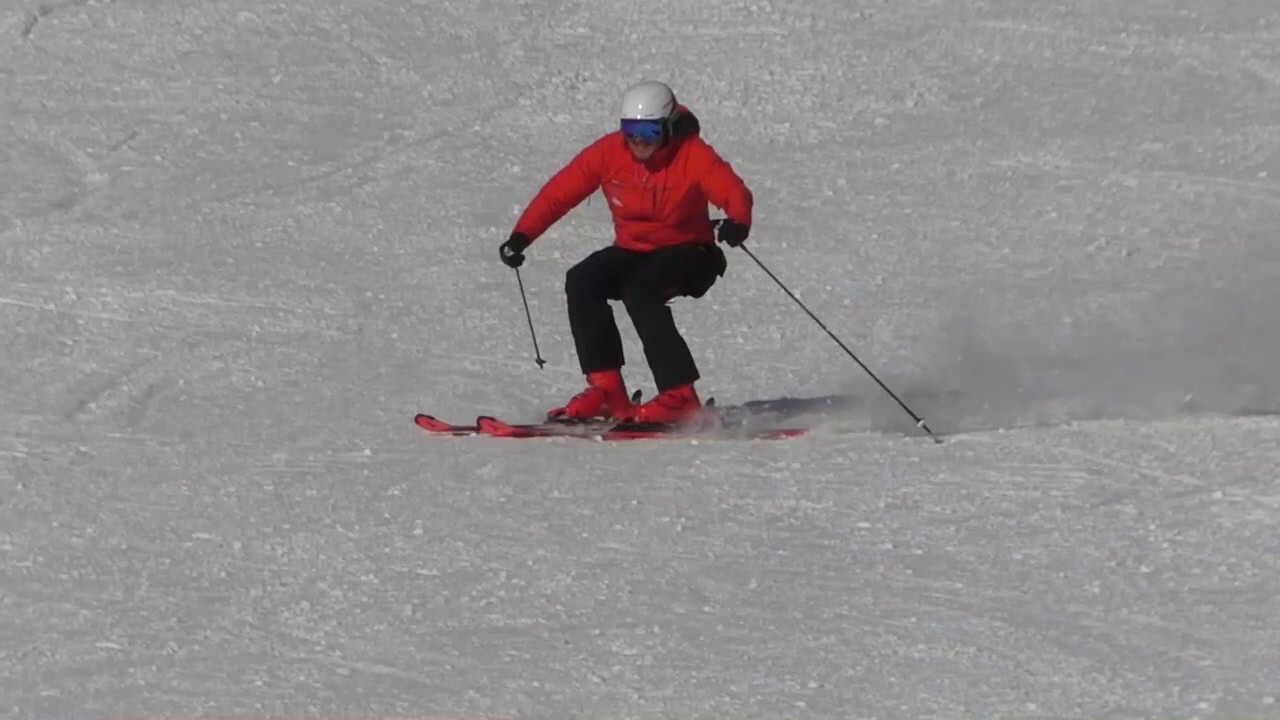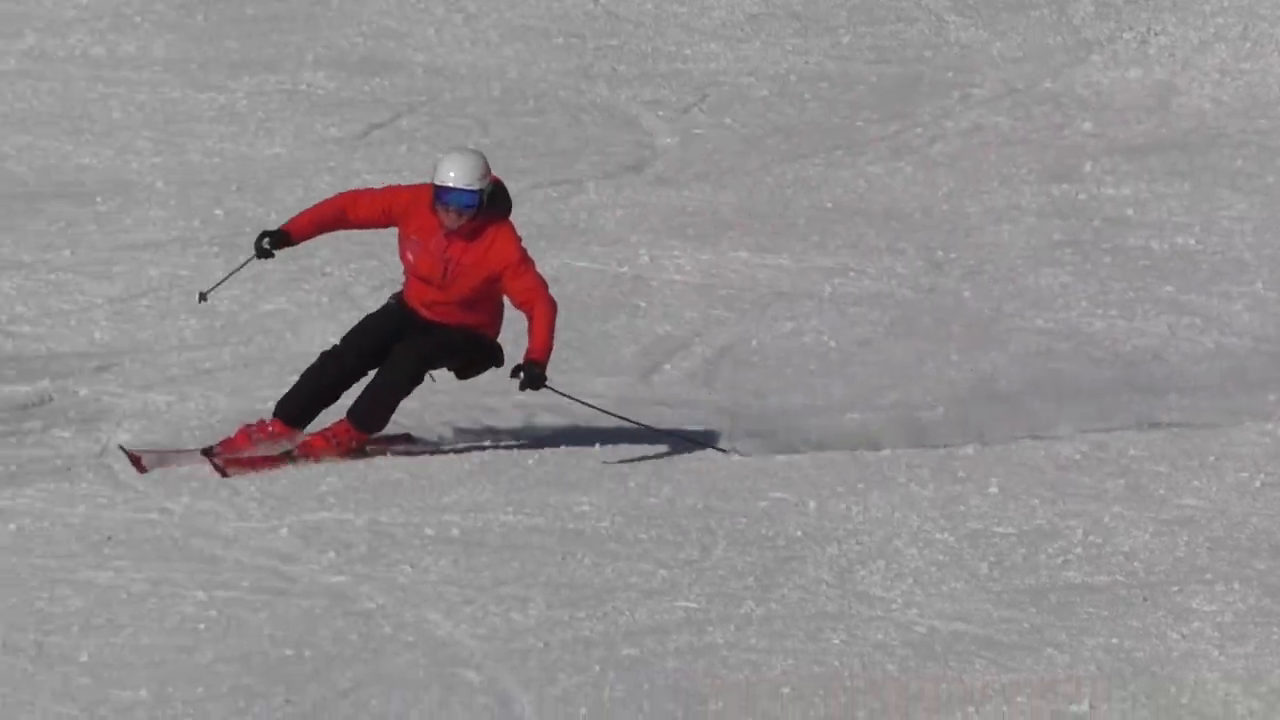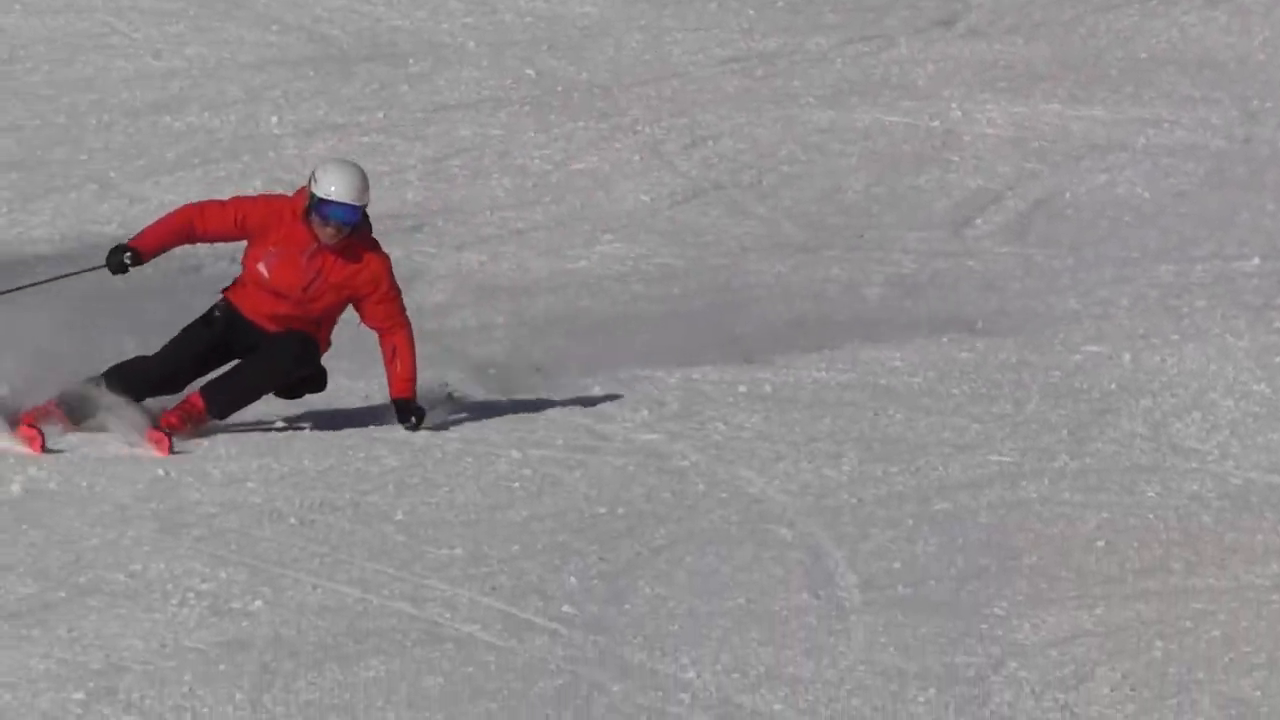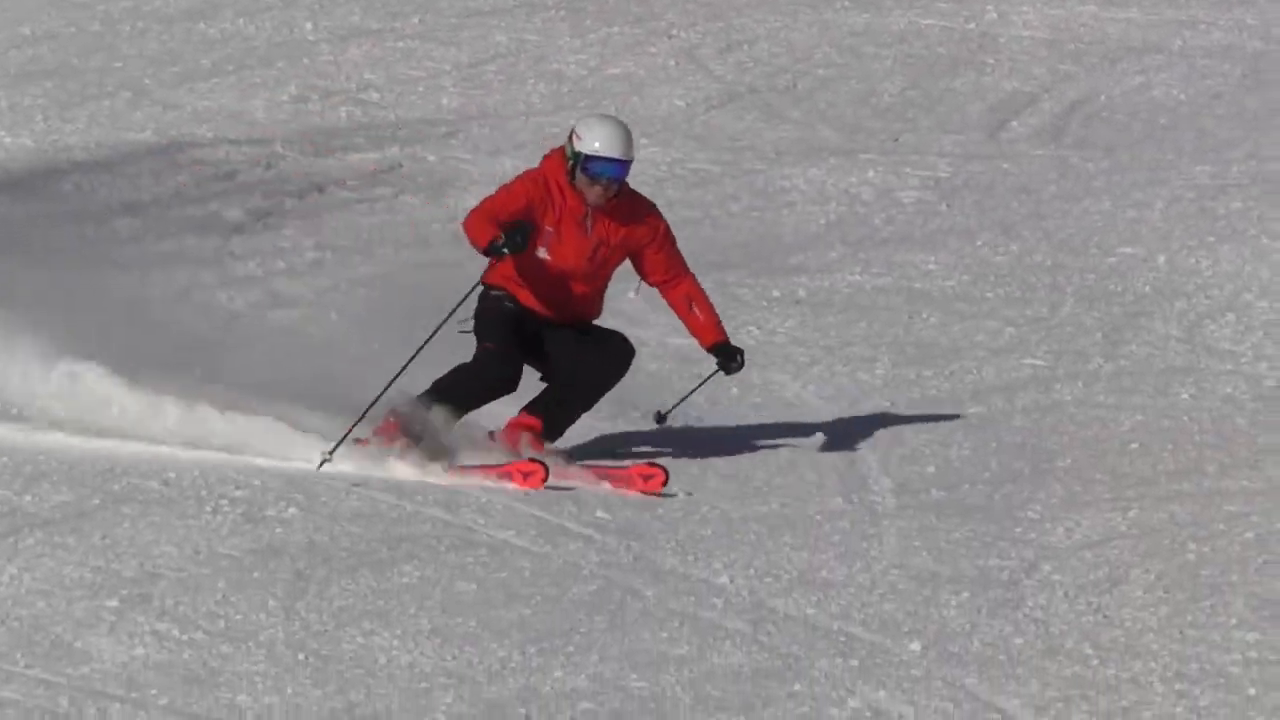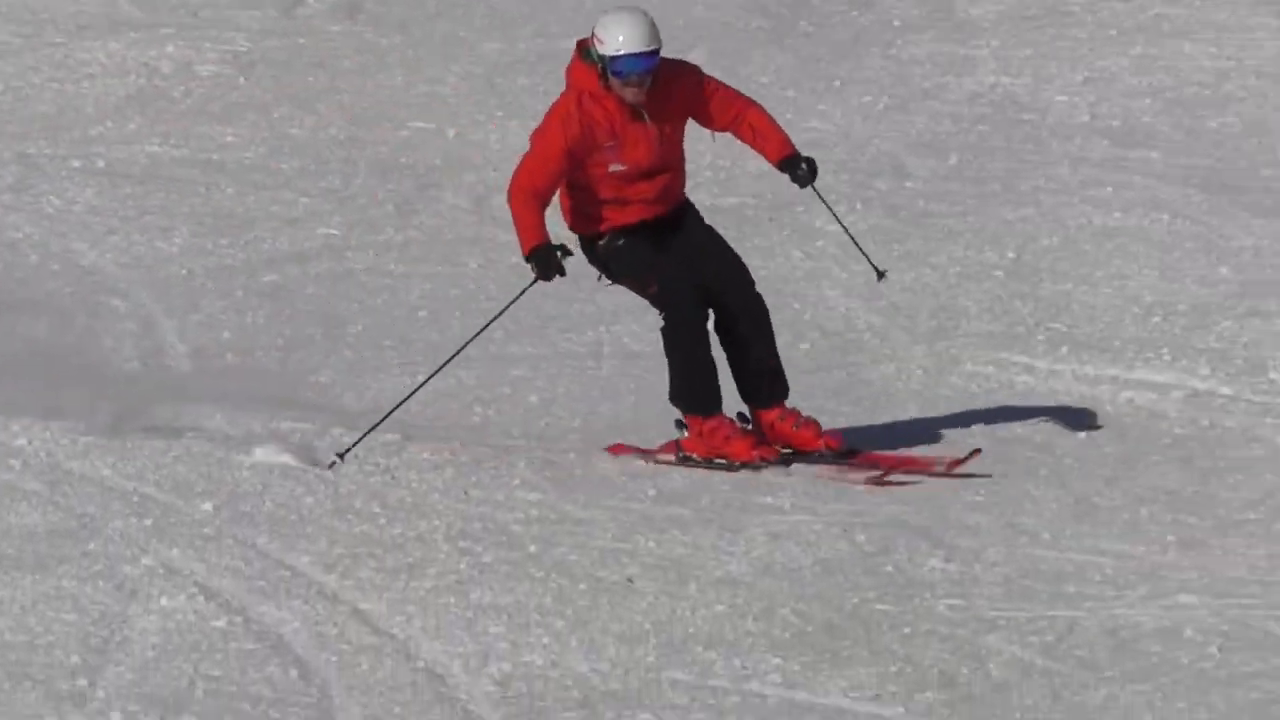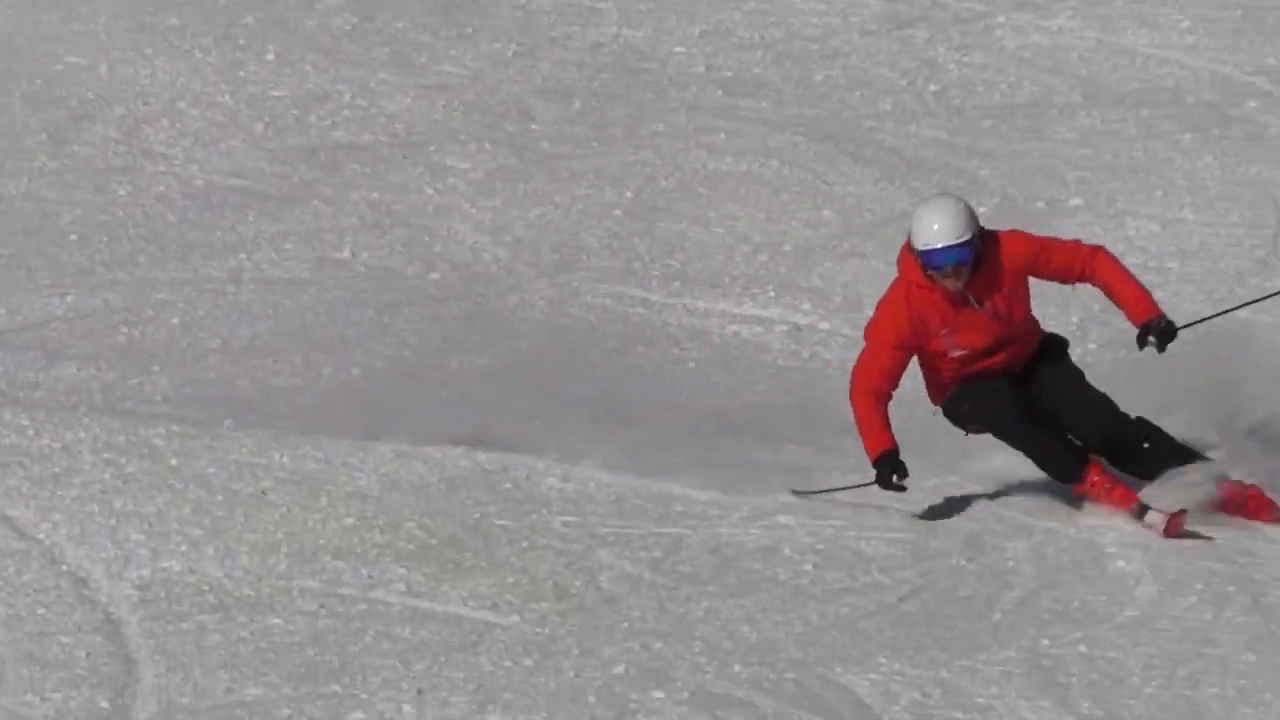
dt=0.4s
person 1, frame 1
left shoulder: (694, 155)
right shoulder: (609, 151)
left elbow: (736, 193)
right elbow: (561, 189)
left wrist: (737, 224)
right wrist: (521, 235)
left hip: (684, 253)
right hip: (631, 251)
left knee: (638, 295)
right knee: (579, 282)
left ankle: (680, 396)
right ankle: (605, 388)
person 1, frame 2
left shoulder: (501, 244)
right shoulder: (415, 203)
left elbow: (539, 302)
right elbow: (351, 205)
left wrist: (536, 360)
right wrist: (287, 234)
left hip: (465, 333)
right hip: (413, 309)
left knee: (411, 355)
right knee: (345, 358)
left ankle: (349, 431)
right ankle: (275, 427)
person 1, frame 3
left shoulder: (368, 265)
right shoulder: (275, 214)
left elbow: (394, 326)
right elbow: (199, 217)
left wrist: (404, 396)
right wrist: (138, 246)
left hip: (291, 341)
right hip: (241, 316)
left knee: (298, 356)
right knee: (173, 364)
left ankle: (190, 413)
right ankle: (69, 407)
person 1, frame 4
left shoulder: (639, 216)
right shoulder: (539, 186)
left elbow: (674, 278)
right elbow: (479, 219)
left wrist: (717, 342)
right wrist: (497, 238)
left hip: (567, 326)
right hip: (510, 307)
left knee: (615, 353)
right knee: (497, 370)
left ankle: (523, 434)
right ankle: (406, 428)
person 1, frame 5
left shoulder: (675, 82)
right shoulder: (571, 115)
left elbow: (736, 109)
right elbow: (528, 186)
left wrist: (785, 154)
right wrist: (536, 247)
left hip: (669, 218)
right hip: (610, 234)
left knee: (739, 292)
right knee: (684, 296)
left ankle: (773, 416)
right ankle: (708, 427)
person 1, frame 6
left shoulder: (1008, 252)
right shoulder: (904, 306)
left elbow: (1091, 261)
right elbow: (869, 384)
left wrist: (1148, 314)
right wrist: (882, 453)
left hip: (1031, 362)
right hip: (970, 392)
left knee: (1104, 424)
right knee: (1003, 406)
right ankle: (1095, 481)
